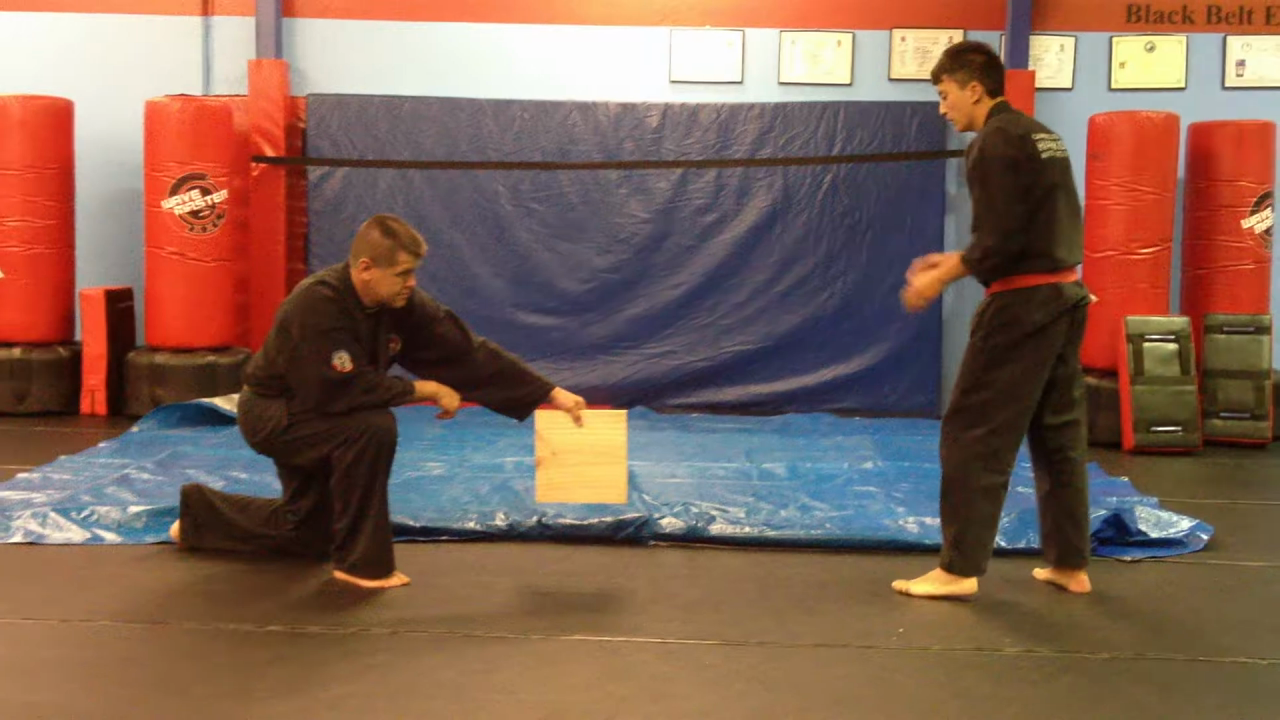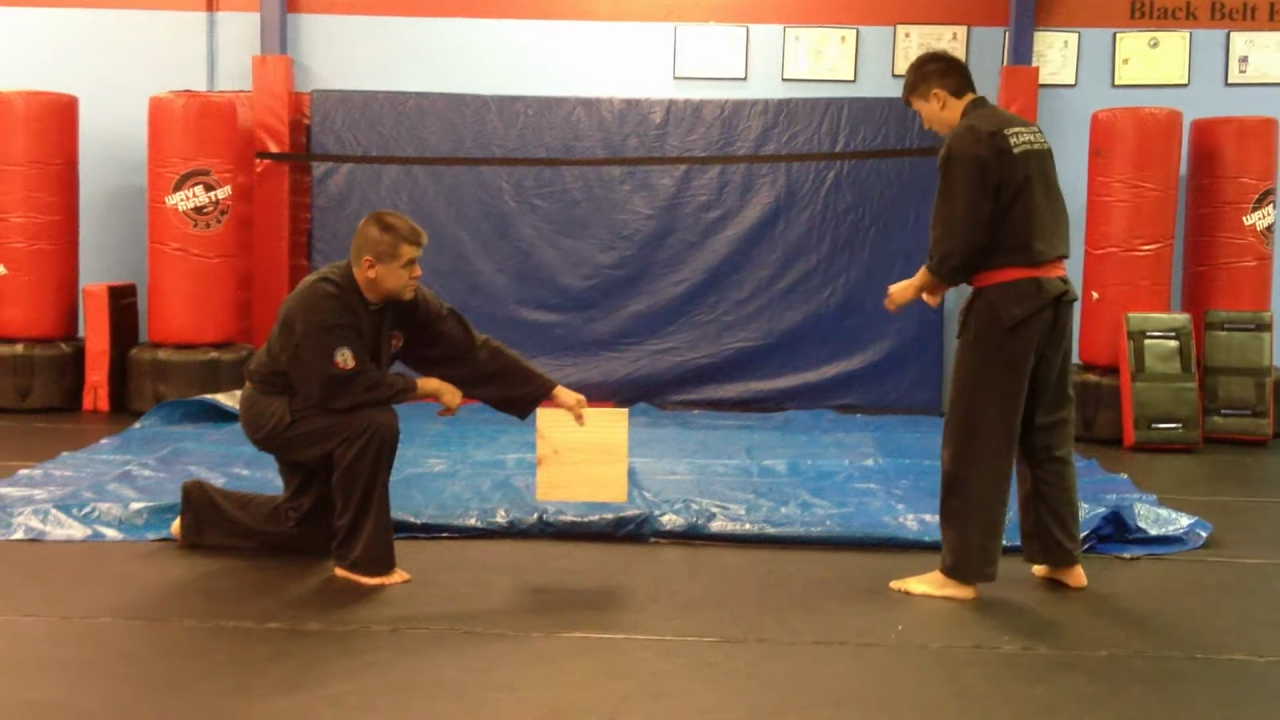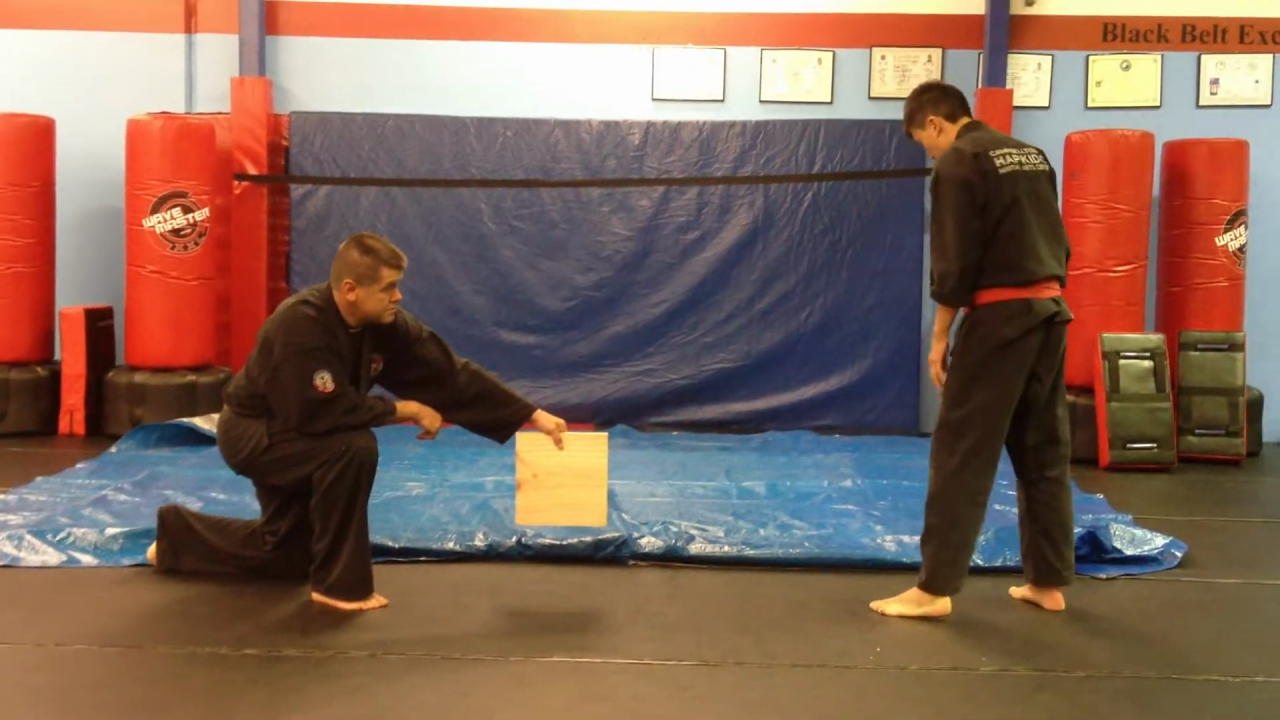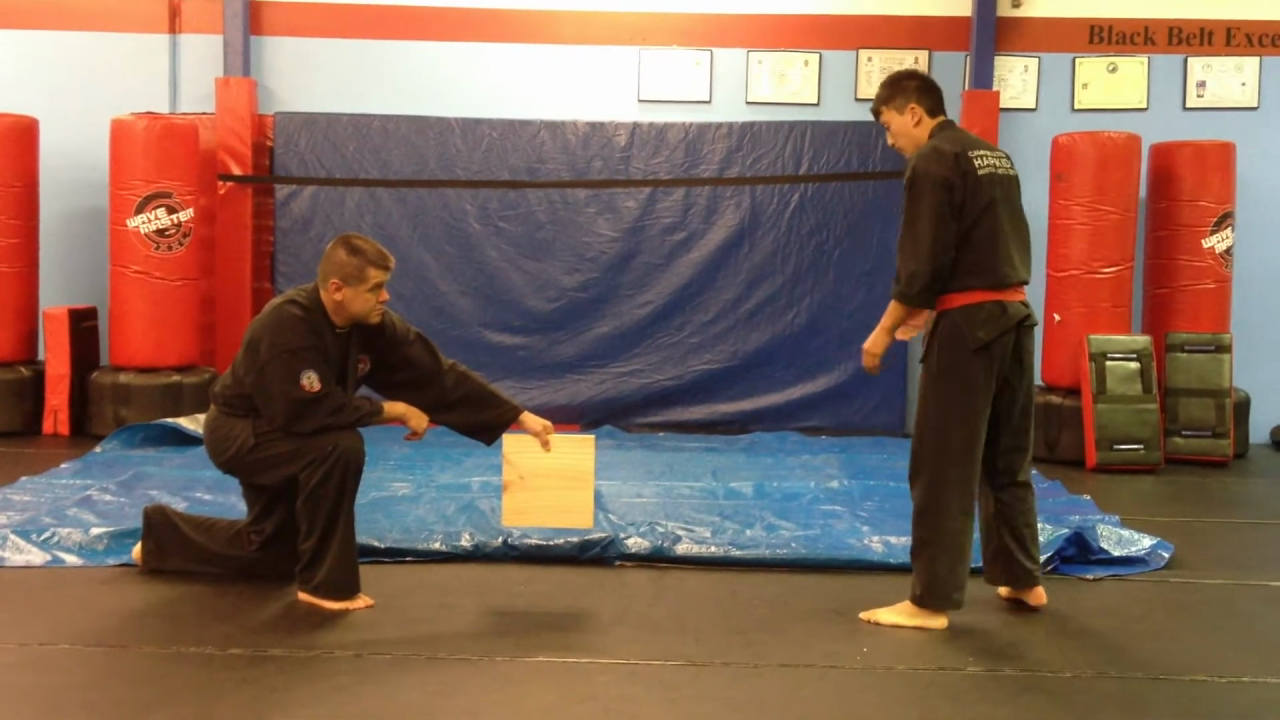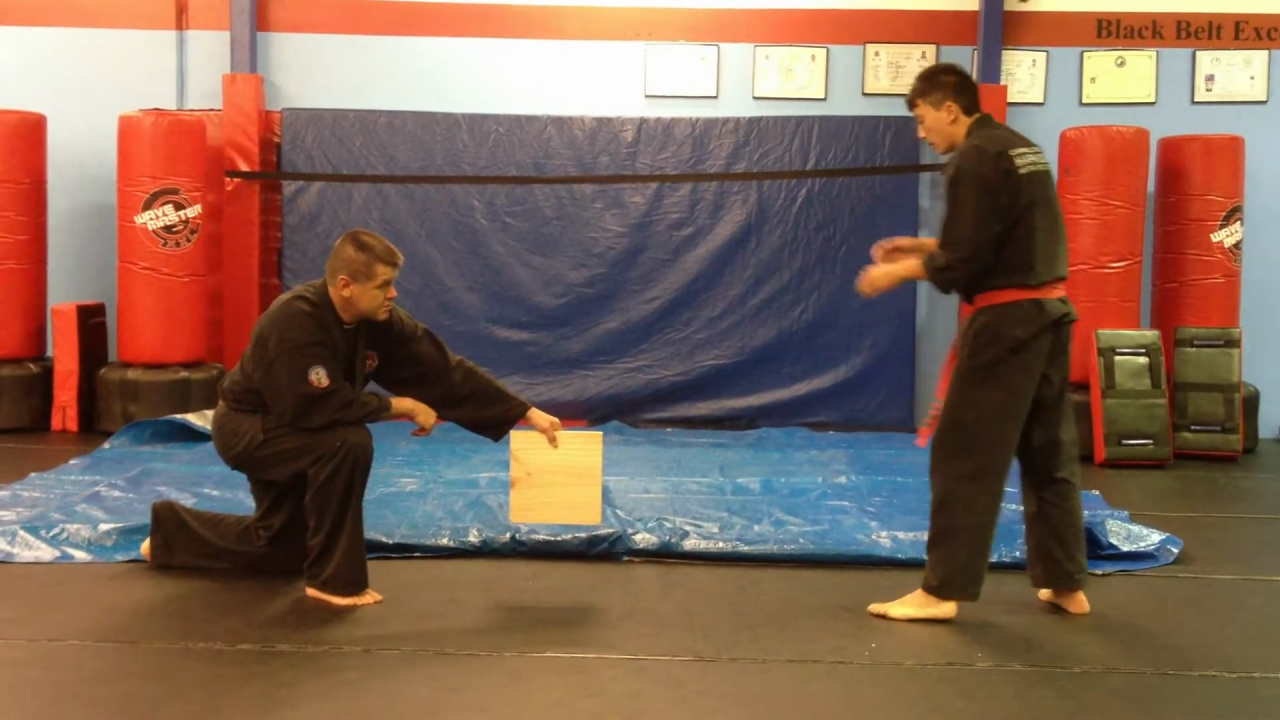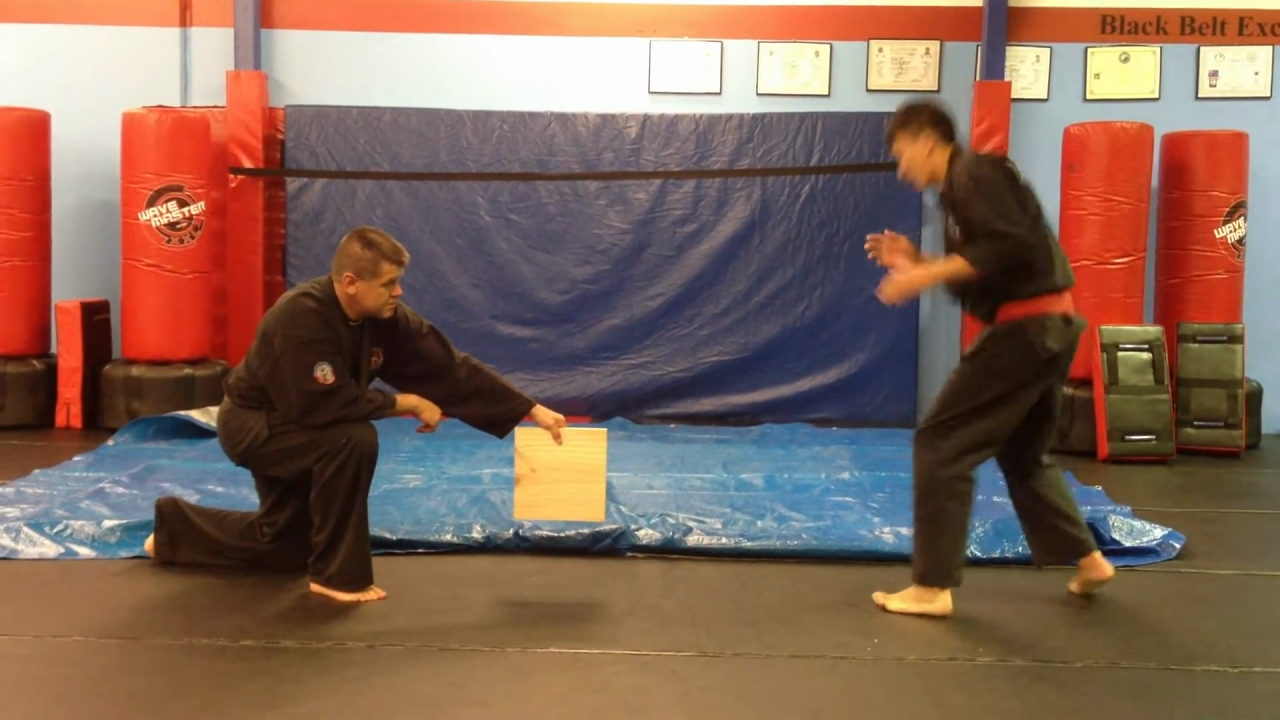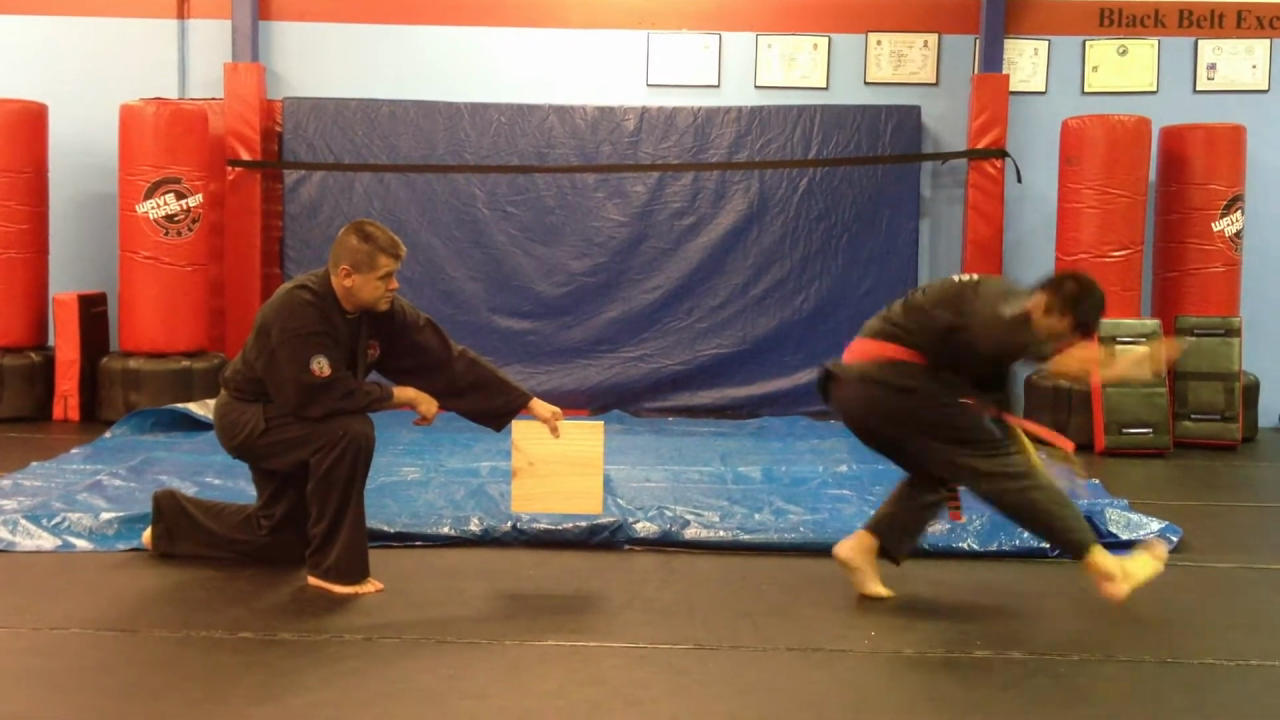
dt=0.5s
person 1, frame 1
left shoulder: (995, 144)
right shoulder: (1041, 136)
left elbow: (998, 242)
left wrist: (942, 278)
right wrist: (954, 259)
left hip: (1024, 303)
right hip: (1064, 295)
left knee: (974, 431)
right knee: (1060, 435)
left ankle: (960, 567)
right ankle: (1070, 564)
person 1, frame 2
left shoulder: (966, 141)
right shoulder: (1026, 131)
left elbow: (956, 238)
left wrist: (918, 284)
right wrist: (949, 276)
left hip: (1008, 299)
right hip: (1054, 290)
left knee: (975, 437)
right knee: (1048, 431)
left ankle: (962, 571)
right ankle: (1062, 558)
person 1, frame 3
left shoulder: (957, 164)
right shoulder: (1032, 155)
left elbow: (953, 264)
right elbow: (1057, 244)
left wrist: (940, 337)
left hip: (1000, 316)
right hip: (1048, 312)
left knee: (960, 453)
right knee: (1043, 453)
left ankle: (935, 586)
right ankle: (1048, 581)
person 1, frame 4
left shoulder: (932, 163)
right shoulder: (993, 156)
left elbow: (923, 260)
left wrist: (883, 330)
right wrist: (926, 309)
left hip: (970, 324)
right hip: (1013, 316)
left knee: (941, 465)
right knee: (1007, 459)
left ankle: (931, 601)
right ankle: (1022, 577)
person 1, frame 5
left shoulder: (974, 160)
right shoulder: (1023, 149)
left elbow: (964, 257)
left wrist: (896, 274)
right wrist: (923, 245)
left hip: (1006, 320)
right hip: (1048, 313)
left knee: (964, 454)
right knee: (1051, 454)
left ankle: (943, 589)
right ankle: (1067, 584)
person 1, frame 6
left shoulder: (977, 175)
right shoulder: (959, 189)
left elbow: (1010, 243)
right elbow: (972, 273)
left wrist: (935, 272)
right wrist: (915, 262)
left hip: (1028, 329)
right hip: (1049, 330)
left knee: (943, 444)
right knee: (1022, 454)
left ankle: (932, 586)
right ankle: (1085, 558)
person 1, frame 7
right shoulder: (1004, 304)
left elbow: (987, 395)
right wrist: (1102, 366)
left hip: (858, 383)
right hip: (892, 376)
left knee: (935, 473)
right knee: (1007, 469)
left ankle: (865, 546)
right ankle: (1101, 565)
person 2, frame 1
left shoulder: (400, 303)
right shoulder: (317, 305)
left elbow: (467, 352)
right elbow: (346, 390)
left wrist: (549, 392)
right wrist: (426, 389)
left hip: (314, 410)
right hip: (273, 412)
left knee: (310, 533)
right knee: (372, 428)
left ankle: (198, 512)
right ankle: (359, 560)
person 2, frame 2
left shoulder: (405, 299)
right shoulder: (321, 302)
left elbow: (469, 350)
right elbow: (349, 387)
left wrist: (551, 391)
right wrist: (428, 386)
left hip: (316, 409)
right hip: (275, 409)
left knee: (310, 529)
right knee: (374, 424)
left ankle: (200, 509)
right ankle: (360, 558)
person 2, frame 3
left shoulder: (384, 323)
right shoulder: (300, 325)
left elbow: (450, 374)
right elbow: (327, 411)
left wrist: (531, 414)
right wrist: (407, 409)
left hip: (294, 431)
right hip: (253, 433)
left knee: (289, 554)
right knee: (354, 448)
left ankle: (177, 535)
right ankle: (339, 583)
person 2, frame 4
left shoulder: (372, 324)
right shoulder: (288, 324)
left elbow: (437, 374)
right elbow: (312, 411)
left wrist: (518, 416)
right wrist: (394, 410)
left hip: (281, 434)
right hip: (240, 432)
left knee: (274, 553)
right knee: (340, 447)
left ankle: (160, 536)
right ankle: (324, 583)
person 2, frame 5
left shoulder: (379, 320)
right shoulder: (295, 321)
left elbow: (445, 371)
right elbow: (320, 407)
left wrist: (526, 412)
right wrist: (402, 406)
left hip: (290, 427)
right hip: (248, 427)
left knee: (283, 549)
right knee: (348, 444)
left ankle: (169, 532)
right ankle: (333, 578)
person 2, frame 6
left shoulder: (384, 318)
right shoulder: (301, 318)
left elbow: (450, 368)
right elbow: (326, 404)
left wrist: (530, 409)
right wrist: (407, 403)
left hip: (292, 425)
right hip: (253, 424)
left knee: (288, 545)
right knee: (353, 441)
left ankle: (174, 528)
right ankle: (337, 574)
person 2, frame 7
left shoulder: (382, 310)
right shoulder: (297, 309)
left elbow: (448, 361)
right elbow: (321, 396)
left wrist: (528, 403)
right wrist: (403, 395)
left hip: (287, 417)
right hip: (249, 416)
left knee: (284, 537)
right knee: (350, 433)
left ankle: (171, 519)
right ankle: (334, 567)
